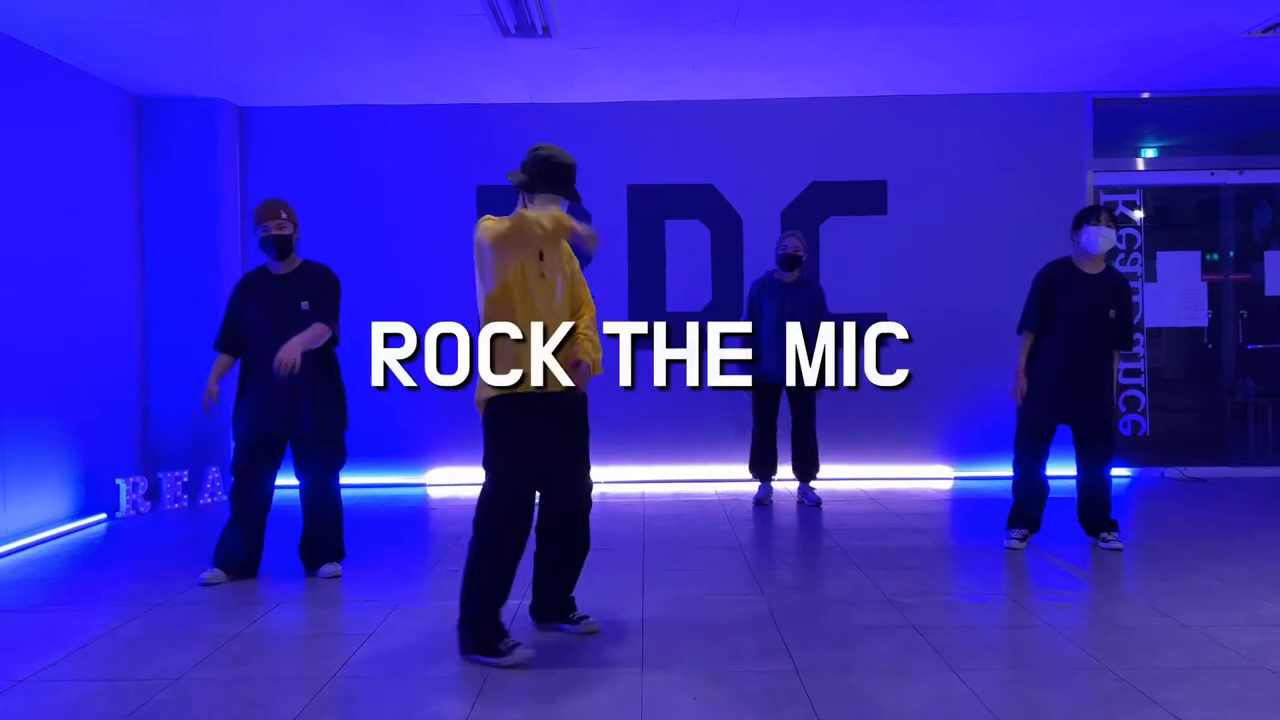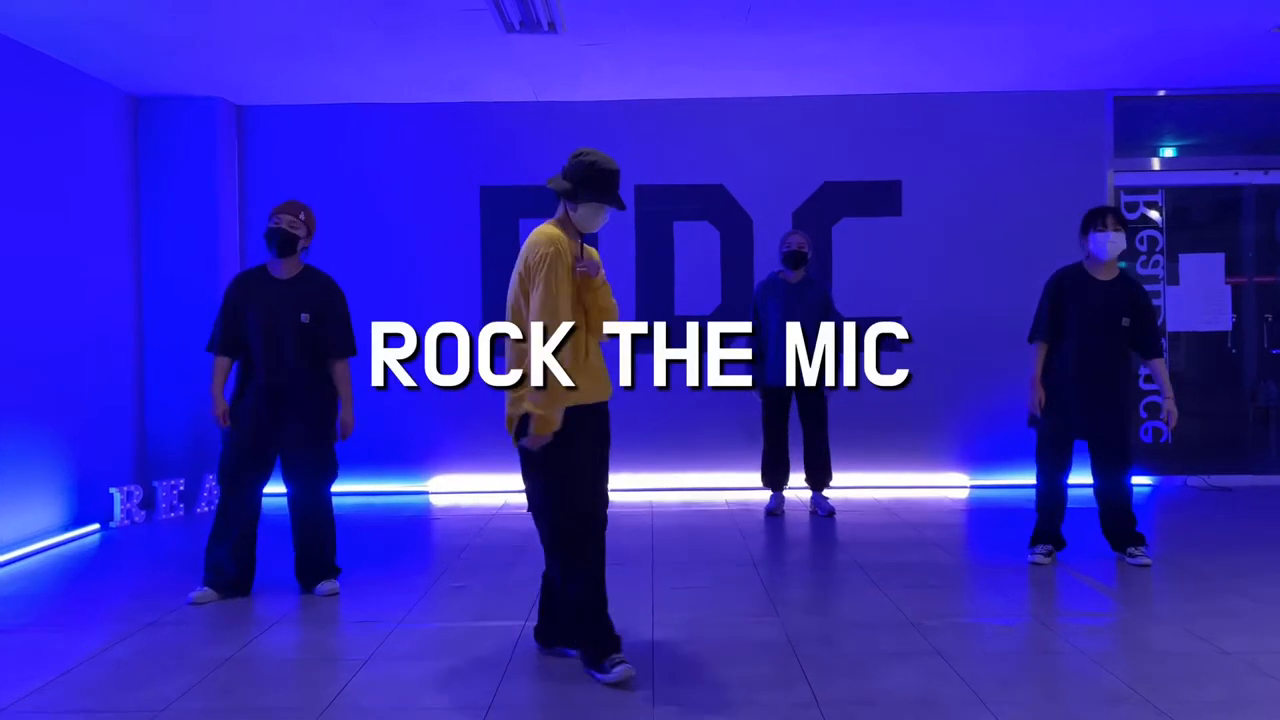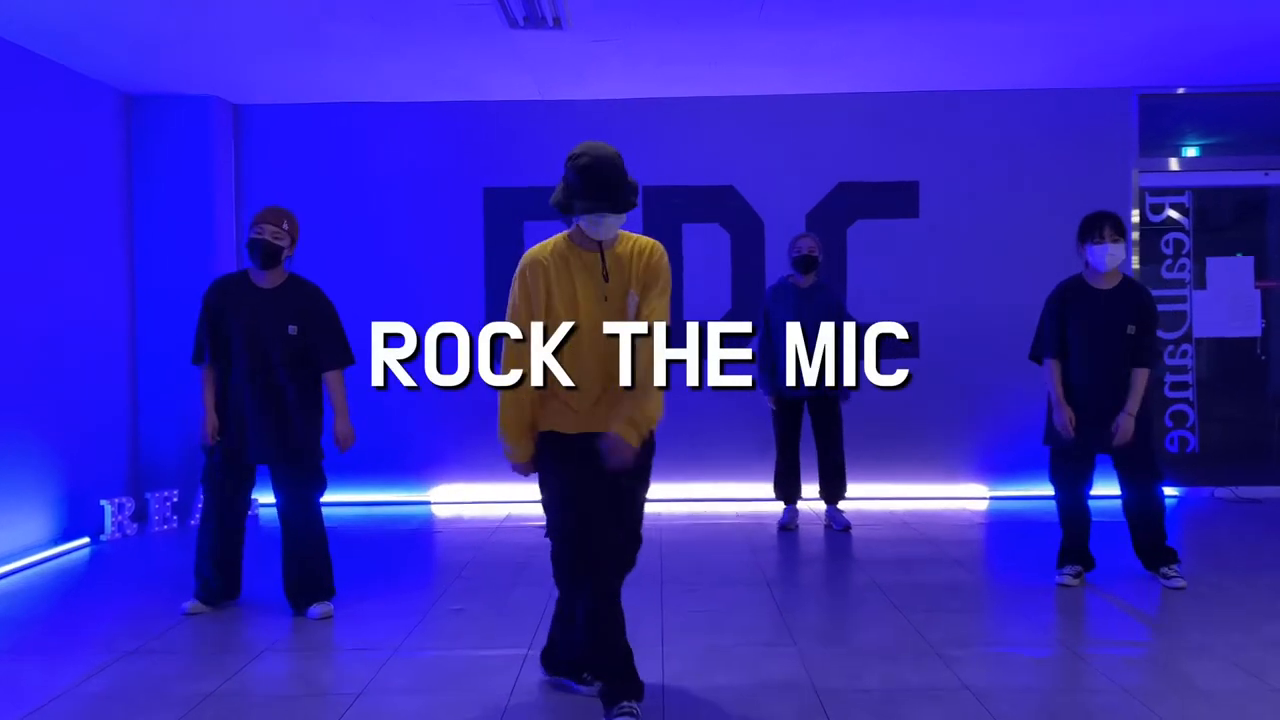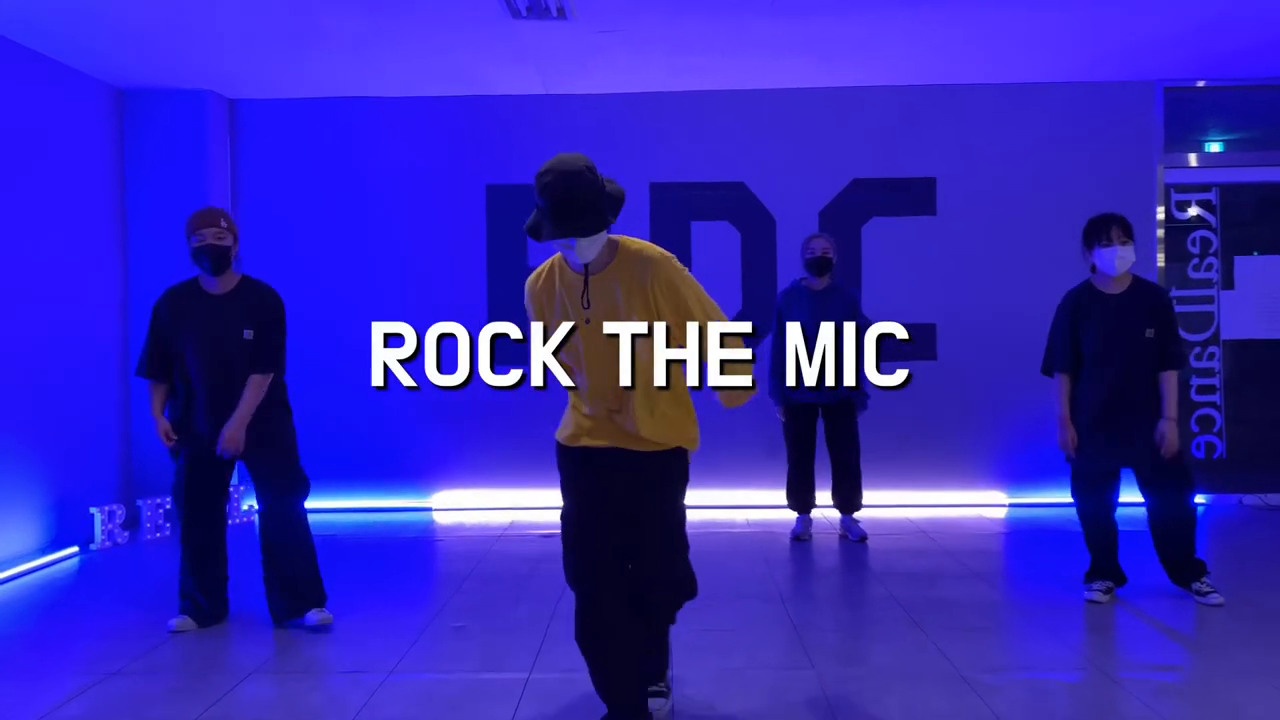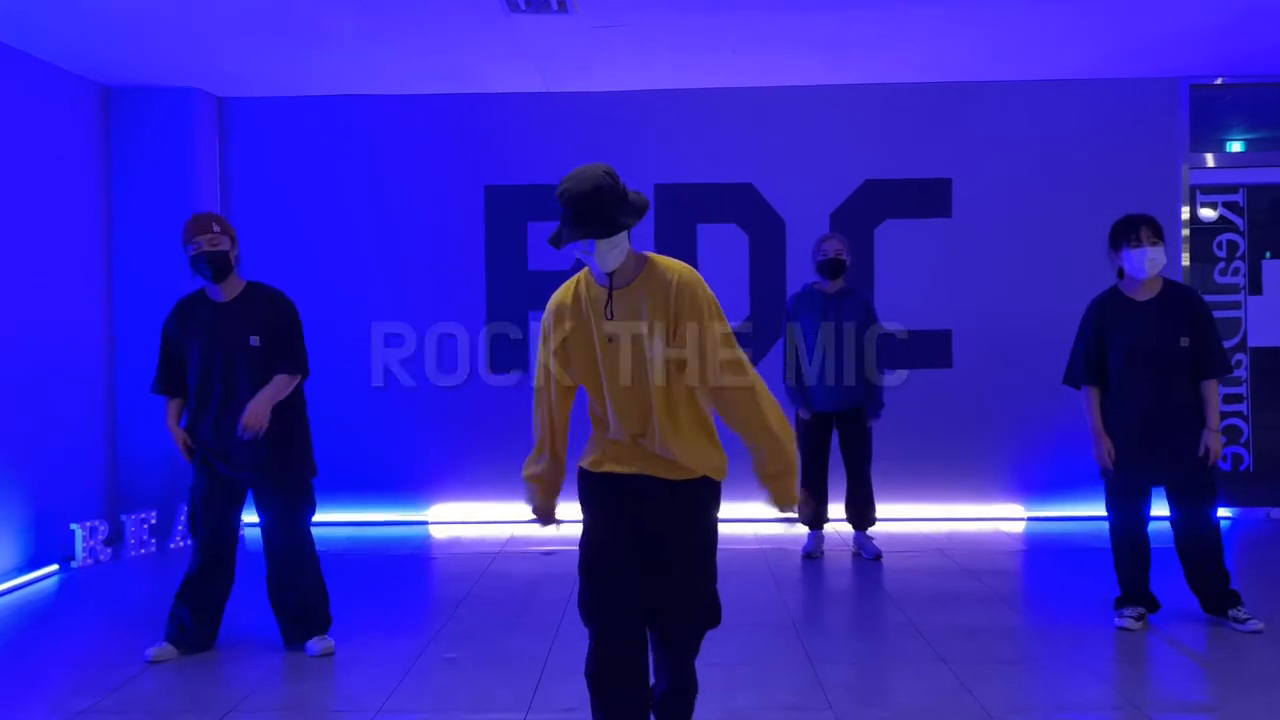
dt=0.4s
person 1, frame 1
left shoulder: (556, 251)
right shoulder: (495, 233)
left elbow: (584, 313)
right elbow: (505, 239)
left wrist: (586, 352)
left hip: (564, 395)
right hip: (513, 397)
left knee: (570, 508)
right knee: (505, 516)
person 1, frame 2
left shoulder: (587, 255)
right shoulder: (549, 243)
left elbow: (609, 323)
right elbow: (546, 335)
left wrist: (594, 283)
right wrist: (545, 412)
left hip: (587, 407)
right hip: (550, 415)
left knee: (582, 526)
right knee: (574, 531)
left ankle: (559, 628)
right ankle: (599, 644)
person 1, frame 3
left shoulder: (649, 257)
right shoulder: (539, 264)
left elbow: (658, 351)
right elbow: (520, 361)
left wrist: (632, 425)
right wrist: (519, 444)
left hip: (629, 439)
right hip: (567, 438)
left knee: (615, 557)
right knee: (588, 567)
left ankle: (568, 658)
person 1, frame 4
left shoulder: (654, 268)
right shoulder: (541, 286)
left elbow: (714, 331)
left wrist: (734, 389)
left hip: (657, 449)
right hip: (584, 450)
left knee: (660, 582)
right knee: (596, 596)
left ankle: (650, 668)
person 1, frame 5
left shoulder: (681, 284)
right shoulder: (565, 306)
left elbow: (734, 383)
right elbow: (552, 397)
left wrist: (777, 469)
right wrist: (543, 480)
left hip: (687, 475)
right hip: (610, 480)
left knee: (683, 620)
right knee: (612, 632)
person 2, frame 1
left shoulder: (321, 278)
right shoulder: (248, 287)
left elbow: (325, 328)
right elbow: (230, 344)
left wrist: (296, 344)
right wrist: (214, 378)
left hip: (314, 399)
right hip: (260, 401)
left knee: (320, 480)
right knee: (249, 482)
person 2, frame 2
left shoulder: (323, 290)
right shoulder: (244, 286)
left elbow: (337, 355)
right elbow: (226, 347)
left wrist: (344, 406)
right wrist: (217, 393)
left hip: (308, 412)
right hip: (252, 409)
left knee: (310, 494)
right knee: (237, 493)
left ankle: (318, 574)
right ankle: (223, 579)
person 2, frame 3
left shoulder: (310, 299)
right shoulder: (221, 293)
left elbow: (330, 364)
right elbow: (209, 360)
left wrist: (341, 416)
right wrist: (209, 410)
left hip: (292, 424)
right hip: (232, 420)
left knee: (300, 508)
right knee: (222, 506)
left ankle: (312, 594)
right ankle: (214, 589)
person 2, frame 4
left shoulder: (264, 300)
right shoulder: (172, 304)
left elbow: (265, 369)
right elbow: (158, 369)
left wrist: (240, 421)
right wrist: (159, 414)
left hip: (263, 426)
right hip: (198, 429)
left knee: (283, 510)
right knee: (198, 519)
left ankle: (305, 602)
right ankle: (200, 607)
person 2, frame 5
left shoulder: (273, 305)
right shoulder: (183, 316)
left elbow: (292, 369)
right elbow: (175, 382)
left wrist: (263, 401)
right wrist: (175, 424)
left hip: (277, 444)
right hip: (214, 447)
left knee: (288, 535)
right knee: (209, 539)
left ankle: (309, 627)
right ankle: (186, 634)
person 3, frame 1
left shoulder: (1117, 285)
right shoulder: (1053, 275)
left elbow: (1119, 343)
right elbow: (1030, 327)
left wrist: (1112, 385)
right wrist: (1020, 371)
left hip: (1094, 385)
right hip: (1045, 381)
left knee: (1097, 457)
right knee: (1030, 453)
left ankle: (1099, 524)
right ankle: (1022, 523)
person 3, frame 2
left shoulder: (1133, 291)
right shoulder: (1063, 282)
left elbow: (1151, 348)
right elbow: (1042, 337)
left wrist: (1167, 394)
right wrist: (1035, 382)
left hip: (1109, 396)
right hip: (1059, 393)
left knee: (1114, 470)
right knee: (1051, 469)
left ankle: (1125, 539)
right ankle: (1046, 539)
person 3, frame 3
left shoulder: (1138, 297)
right shoulder: (1065, 295)
left elbow: (1144, 362)
right elbow: (1051, 355)
left wrist: (1130, 412)
right wrist: (1060, 404)
left hip: (1127, 412)
right hip: (1075, 410)
left knee: (1144, 486)
right knee: (1070, 488)
left ankle: (1160, 559)
right ankle: (1075, 559)
person 3, frame 4
left shoulder: (1154, 298)
right shoulder: (1075, 303)
left elbow: (1169, 364)
right elbow: (1062, 368)
left wrist: (1169, 417)
right wrist: (1064, 420)
left hip: (1147, 420)
right hip: (1093, 423)
left knee: (1173, 496)
right knee: (1093, 501)
left ankle: (1190, 573)
right ankle: (1104, 574)
person 3, frame 5
left shoulder: (1188, 304)
right shoulder: (1102, 310)
left elbow: (1209, 372)
right elbow: (1089, 379)
left wrist: (1213, 426)
right wrist: (1098, 433)
left hip: (1185, 433)
right hip: (1125, 437)
left knee: (1198, 518)
right knee: (1127, 521)
left ankle: (1222, 600)
right ankle: (1135, 600)
person 4, frame 1
left shoulder: (813, 290)
right shoulder: (760, 288)
left elbow: (822, 334)
right elbow: (750, 333)
right hip: (766, 375)
left knee: (804, 429)
right knee: (763, 430)
person 4, frame 2
left shoulder: (818, 292)
right shoulder: (765, 290)
right elbow: (756, 336)
right wrist: (756, 377)
right hip: (774, 379)
left knee: (816, 436)
right knee: (774, 437)
left ankle: (817, 494)
right ankle: (776, 494)
person 4, frame 3
left shoulder: (830, 297)
right shoulder: (775, 295)
right elbow: (766, 343)
left wrist: (843, 388)
right wrist: (768, 385)
left hip: (824, 386)
right hip: (786, 387)
left knee: (830, 447)
right knee: (787, 448)
left ankle: (832, 507)
right ankle: (790, 507)
person 4, frame 4
left shoulder: (846, 299)
right shoulder: (787, 299)
right elbow: (778, 350)
left wrist: (860, 395)
right wrist: (777, 395)
left hip: (839, 394)
right hip: (797, 394)
left knee: (846, 456)
right knee: (800, 458)
left ankle: (847, 517)
right ankle: (803, 517)
person 4, frame 5
left shoulder: (861, 304)
right shoulder: (799, 303)
left elbow: (873, 358)
right elbow: (789, 356)
left wrist: (875, 404)
right wrist: (797, 399)
left hip: (854, 404)
right hip: (813, 404)
left knee: (859, 469)
right knee: (813, 471)
left ankle: (861, 534)
right ankle: (815, 533)
